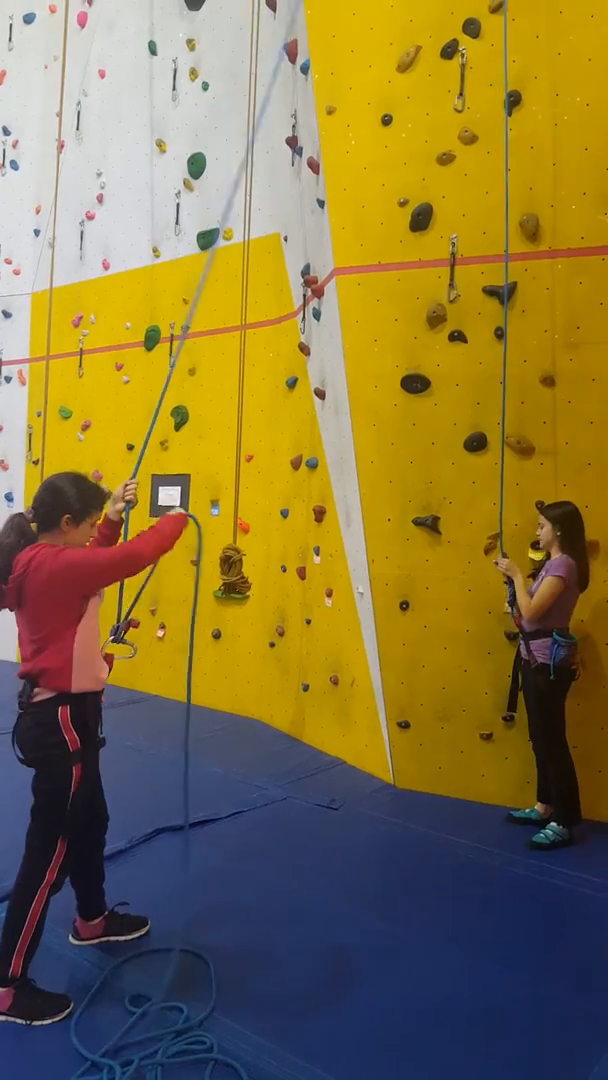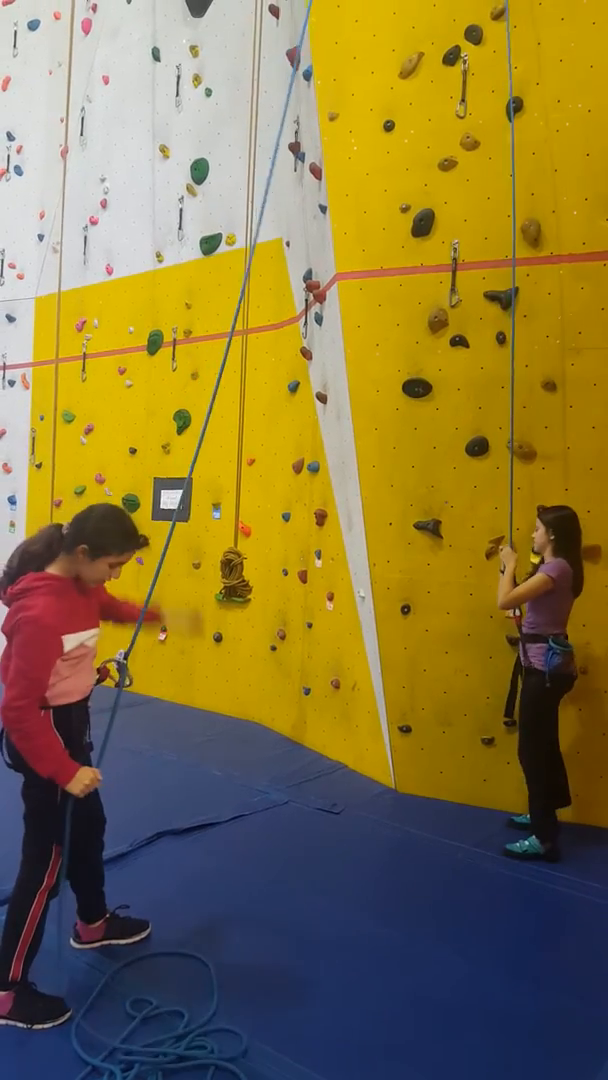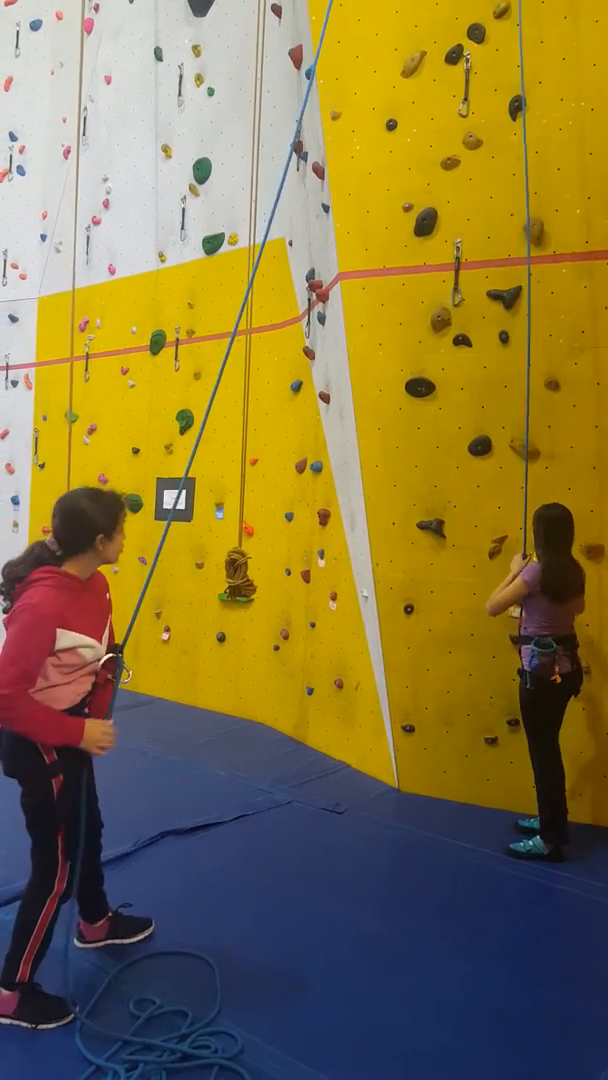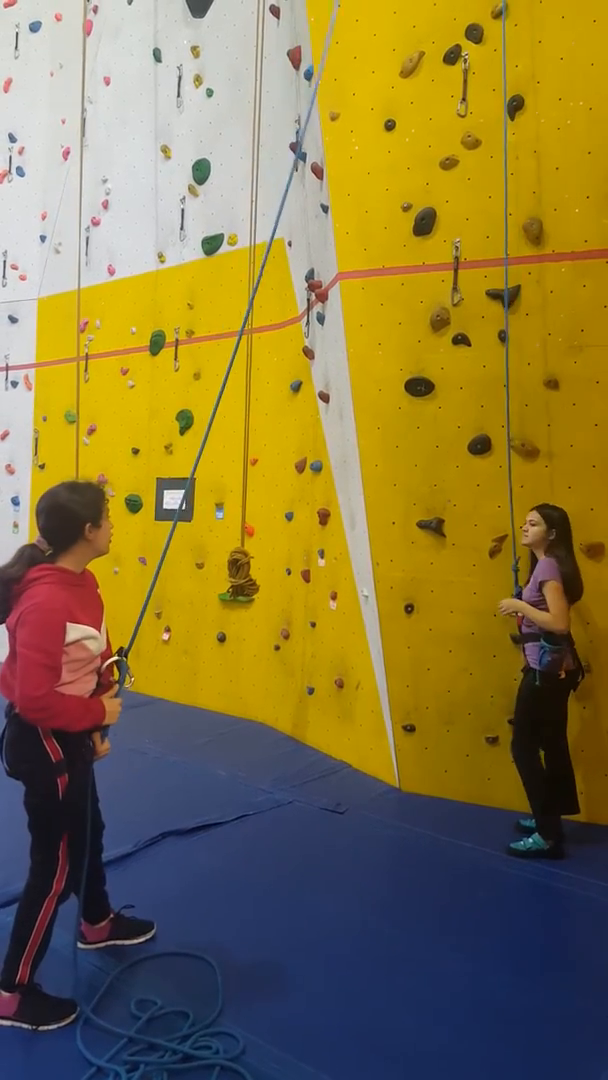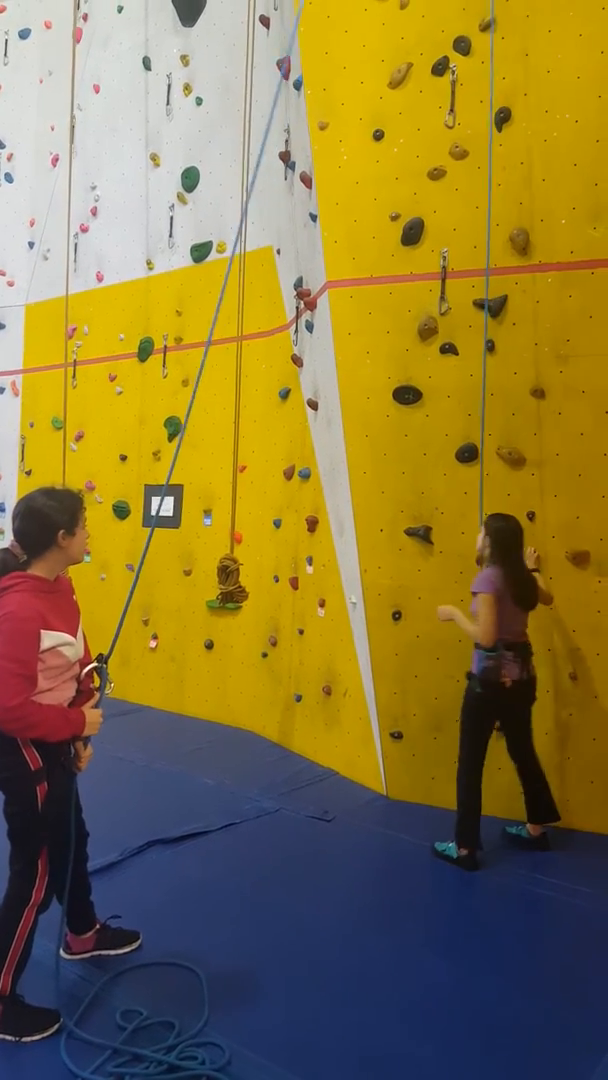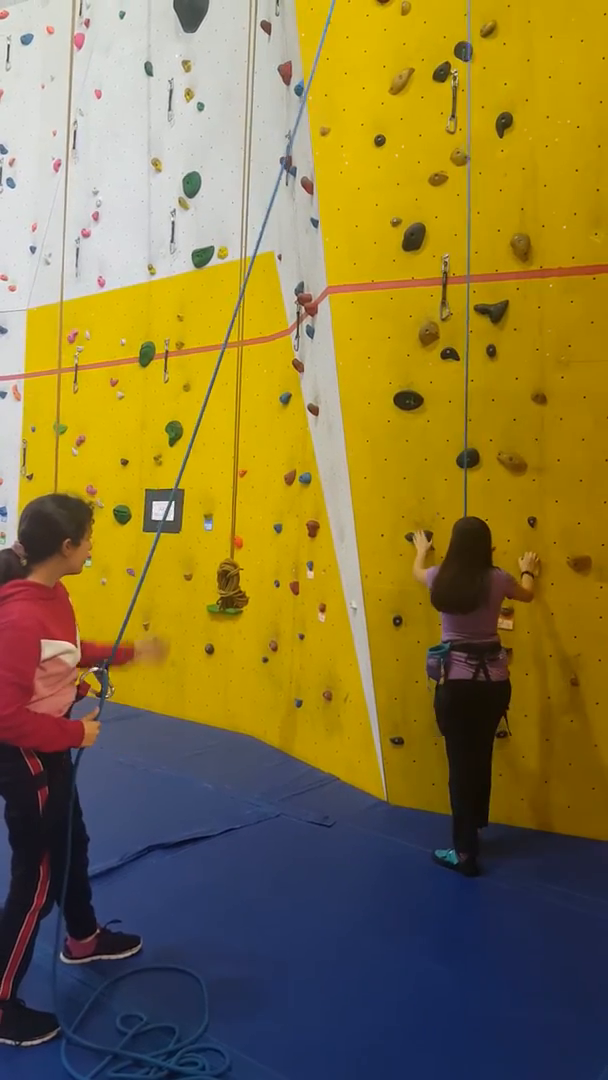
dt=0.7s
person 1, frame 1
right shoulder: (52, 567)
left elbow: (92, 560)
right elbow: (129, 557)
left wrist: (113, 514)
right wrist: (173, 521)
left hip: (59, 714)
right hip: (60, 722)
left knee: (89, 821)
right knee: (49, 849)
left ankle: (93, 919)
person 1, frame 2
left shoulder: (75, 583)
left elbow: (105, 606)
left wrist: (153, 615)
right wrist: (64, 770)
left hip: (67, 725)
right hip: (45, 735)
left knee: (88, 825)
right knee: (45, 858)
left ankle: (93, 922)
person 1, frame 3
left shoulder: (92, 585)
left wrist: (93, 726)
right wrist: (80, 732)
left hip: (70, 734)
left knee: (86, 831)
right knee: (56, 863)
left ankle: (96, 923)
person 1, frame 4
left shoulder: (79, 582)
right shoulder: (46, 601)
left wrist: (96, 725)
right wrist: (98, 714)
left hip: (69, 736)
left knee: (87, 833)
right knee: (55, 863)
left ankle: (98, 923)
person 1, frame 5
left shoulder: (58, 587)
left wrist: (81, 732)
right wrist: (77, 722)
left hip: (52, 744)
left knee: (71, 841)
left ankle: (84, 933)
person 1, frame 6
left shoulder: (51, 593)
left wrist: (126, 652)
right wrist: (76, 734)
left hip: (48, 750)
left knee: (72, 844)
left ankle: (83, 937)
person 2, frame 1
left shoulder: (563, 565)
right shoulder: (553, 564)
left elbow: (530, 612)
right elbow: (525, 612)
left wrist: (517, 575)
right wrist: (511, 576)
left hip: (549, 661)
right hip: (537, 659)
left knee: (552, 741)
right knee: (540, 738)
left ankle: (564, 823)
right ankle: (545, 807)
person 2, frame 2
left shoulder: (557, 568)
right shoulder: (548, 568)
left elbow: (505, 601)
right elbow: (510, 601)
left wrist: (510, 566)
right wrist: (506, 566)
left hip: (544, 667)
right hip: (542, 665)
left knee: (531, 751)
right knee: (543, 743)
left ankle: (544, 838)
right ankle: (545, 814)
person 2, frame 3
left shoulder: (536, 570)
right shoulder: (573, 571)
left elbow: (492, 607)
left wrist: (514, 571)
left hip: (541, 668)
right hip: (564, 666)
left knee: (542, 751)
right knee: (547, 746)
left ankle: (550, 839)
right ankle: (552, 820)
person 2, frame 4
left shoulder: (548, 566)
right shoulder: (552, 565)
left elbow: (559, 623)
left wrist: (520, 606)
right wrist: (525, 606)
left hip: (545, 667)
right hip: (557, 665)
left knee: (524, 748)
right knee: (553, 744)
left ankle: (548, 836)
right ankle: (550, 820)
person 2, frame 5
left shoulder: (487, 578)
right shoulder: (523, 578)
left elbow: (485, 638)
right elbow: (547, 597)
left wrist: (455, 614)
right wrist: (533, 568)
left hip: (492, 677)
right hip: (522, 676)
left knee: (471, 761)
right knee: (523, 752)
left ankle: (465, 847)
right ankle: (536, 828)
person 2, frame 6
left shoulder: (440, 579)
right shoulder: (498, 579)
left elbow: (418, 572)
right elbow: (527, 594)
left wrist: (421, 549)
right wrist: (528, 570)
left hip: (456, 679)
right hip: (493, 679)
left knee: (460, 762)
right knee: (481, 757)
left ankle: (464, 851)
right ankle: (470, 835)
